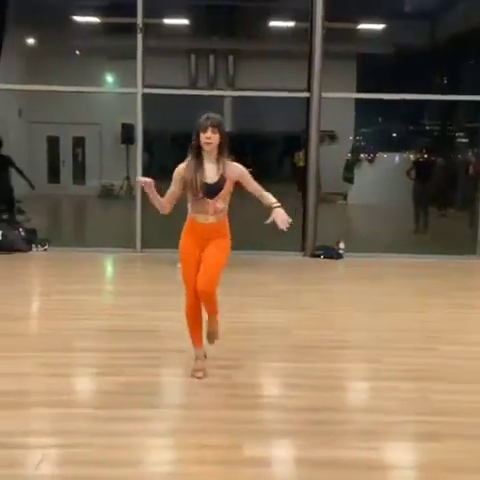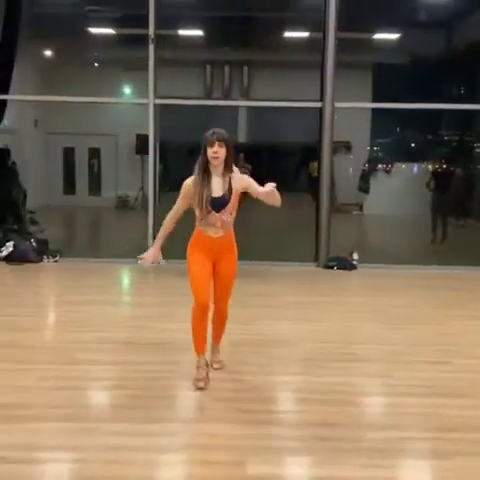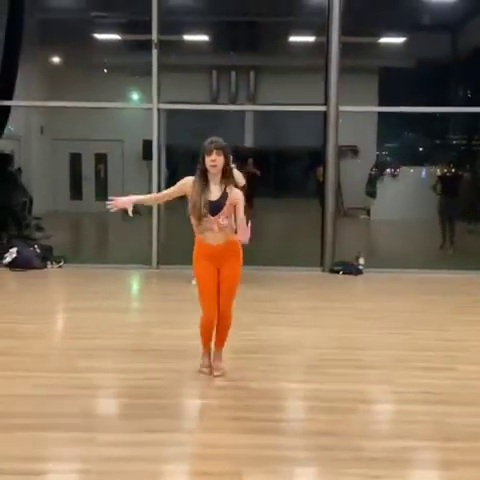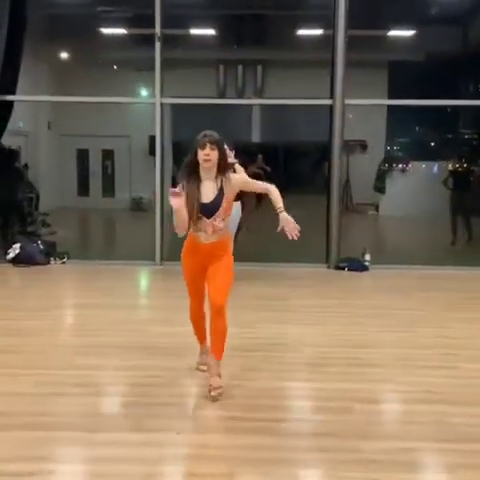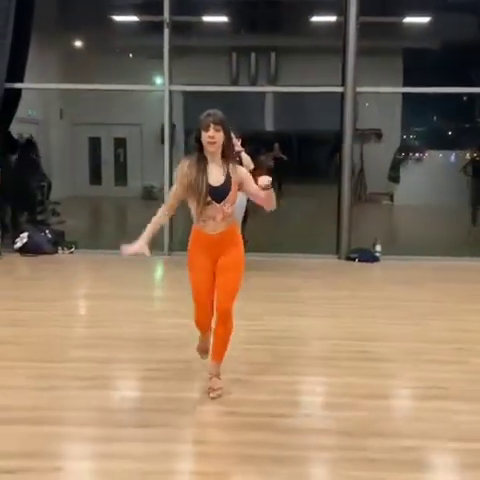
dt=0.3s
person 1, frame 1
left shoulder: (232, 168)
right shoulder: (186, 168)
left elbow: (257, 189)
right elbow: (164, 207)
left wrist: (275, 207)
right wrist: (151, 191)
left hip: (217, 235)
right hip: (191, 234)
left knee: (205, 288)
right knee: (191, 294)
left ankle: (213, 320)
right ankle: (198, 352)
person 1, frame 2
left shoulder: (238, 180)
right shoulder: (192, 183)
left elbow: (274, 201)
right elbow: (173, 216)
left wrist: (269, 191)
right wrist: (155, 247)
left hip: (226, 248)
right hip: (200, 247)
left knee: (221, 305)
right knee: (201, 302)
left ankle: (215, 349)
right ankle: (200, 362)
person 1, frame 3
left shoulder: (235, 194)
right shoulder: (192, 183)
left elbow: (241, 229)
right elbow: (159, 198)
left wrist: (243, 237)
right wrist: (132, 200)
left hip: (229, 253)
right hip: (203, 253)
left knee: (225, 310)
right knee: (209, 313)
left ankle: (218, 354)
right ankle: (206, 352)
person 1, frame 4
left shoulder: (232, 181)
right shoulder: (187, 186)
left elbow: (270, 188)
right elbow: (181, 230)
left wrist: (283, 214)
right wrist: (178, 207)
left hip: (220, 253)
right hip: (193, 253)
left knee: (218, 305)
right knee: (196, 306)
left ankle: (216, 371)
right ankle: (204, 349)
person 1, frame 5
left shoulder: (238, 170)
right shoulder: (188, 169)
left elbow: (269, 205)
right elbow: (168, 208)
left wrist: (265, 189)
right wrist: (144, 238)
left hip: (231, 244)
right hip: (201, 244)
left knee: (224, 309)
right knee: (203, 309)
left ankle: (214, 371)
right ankle: (204, 335)
